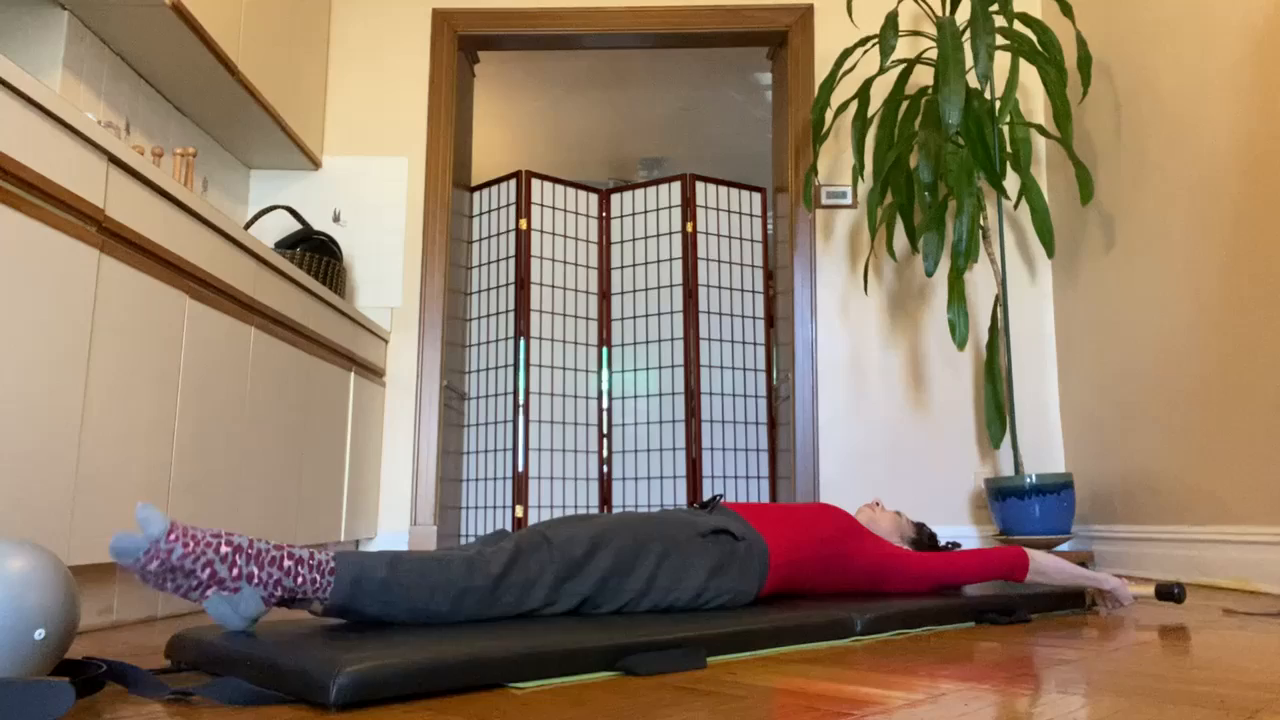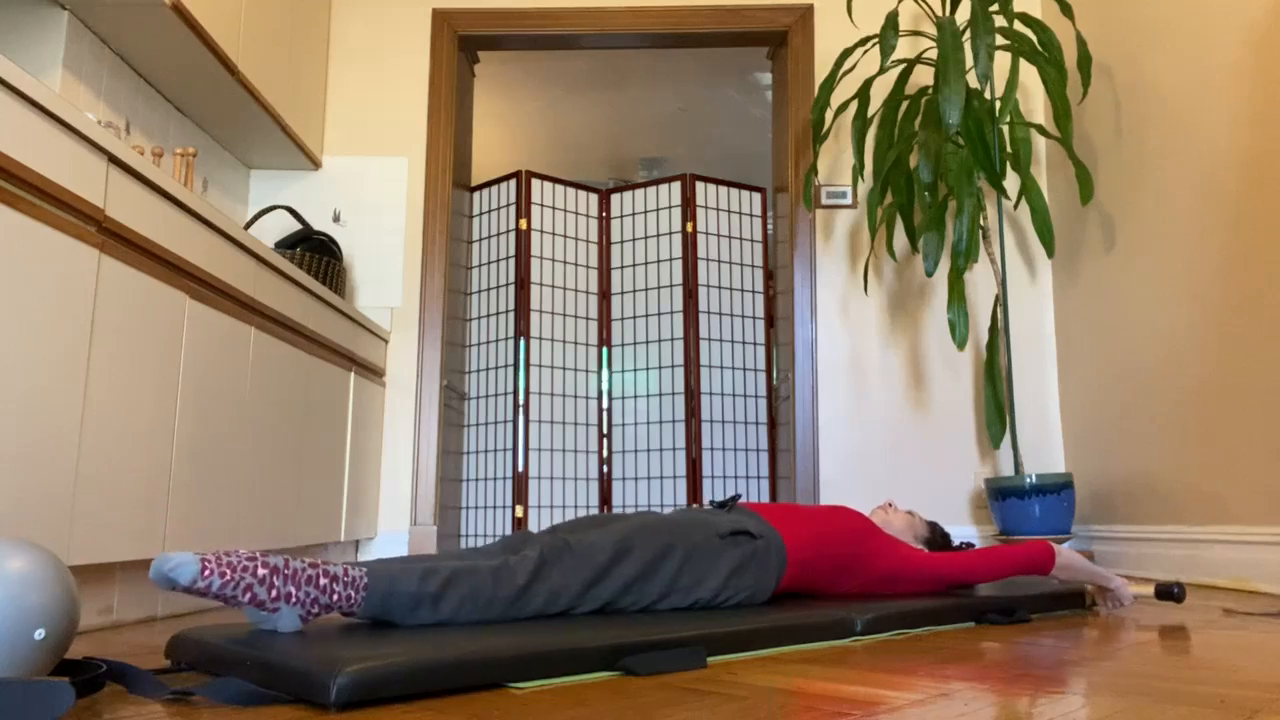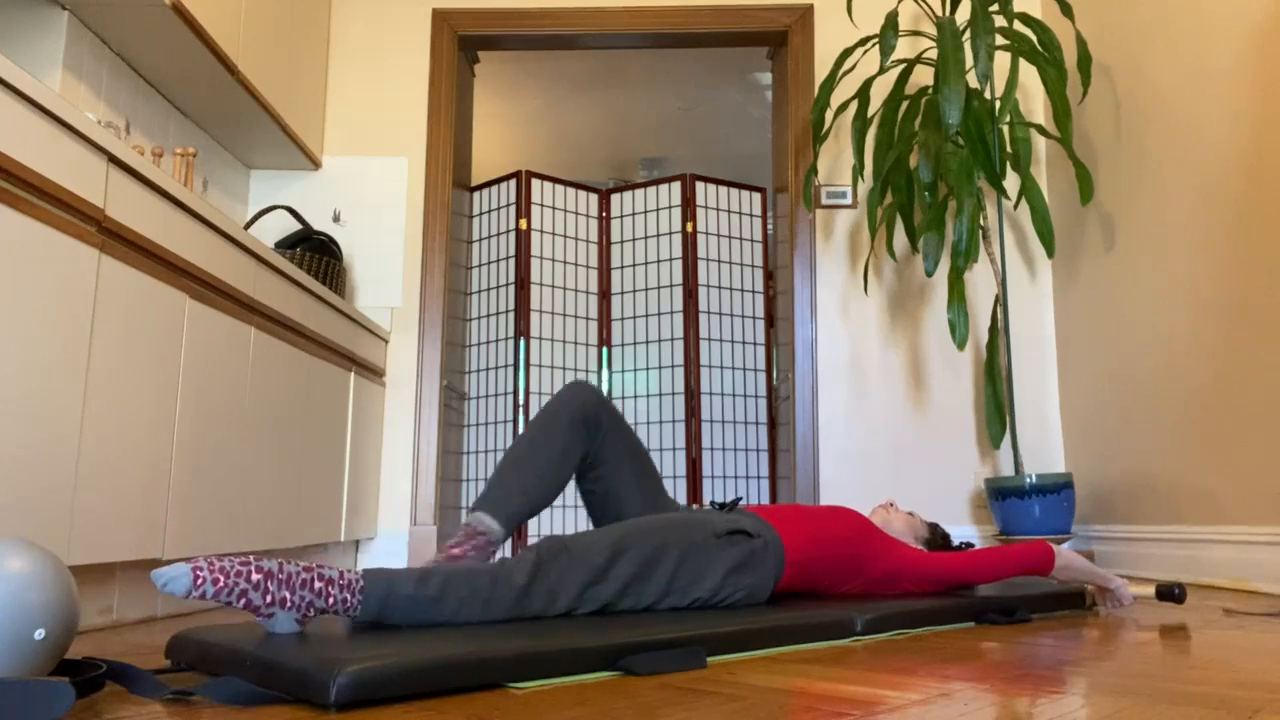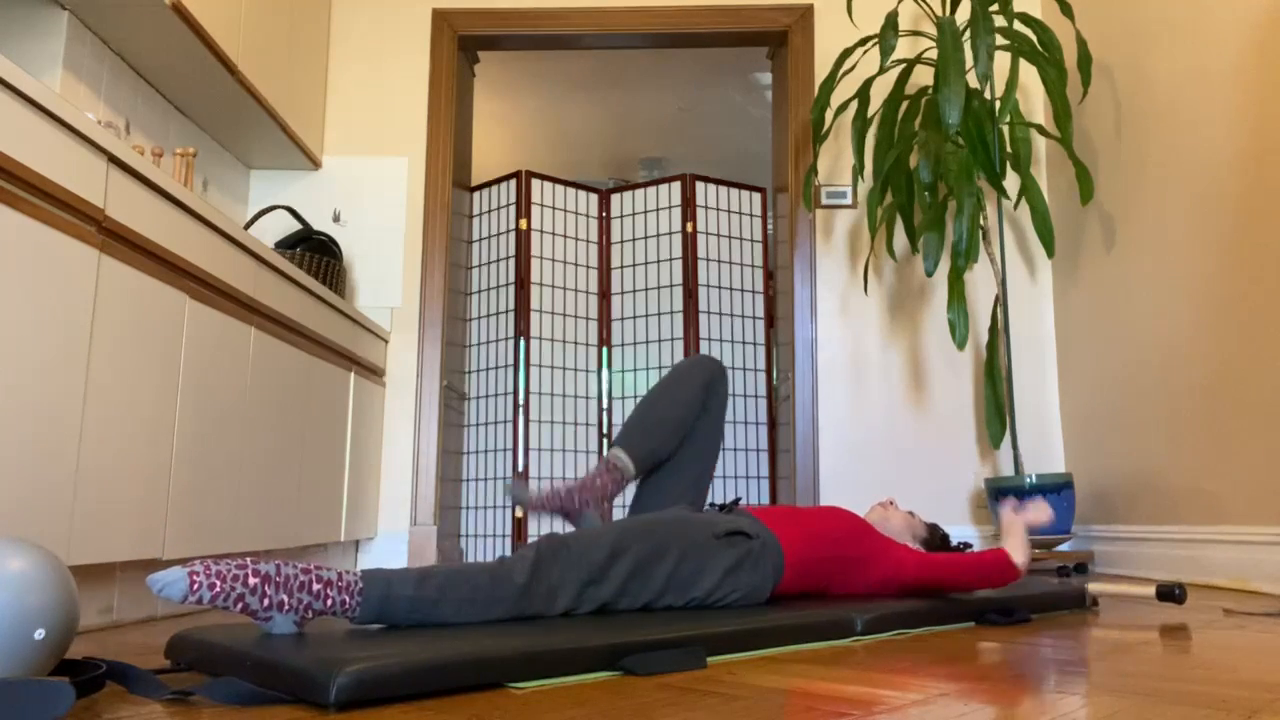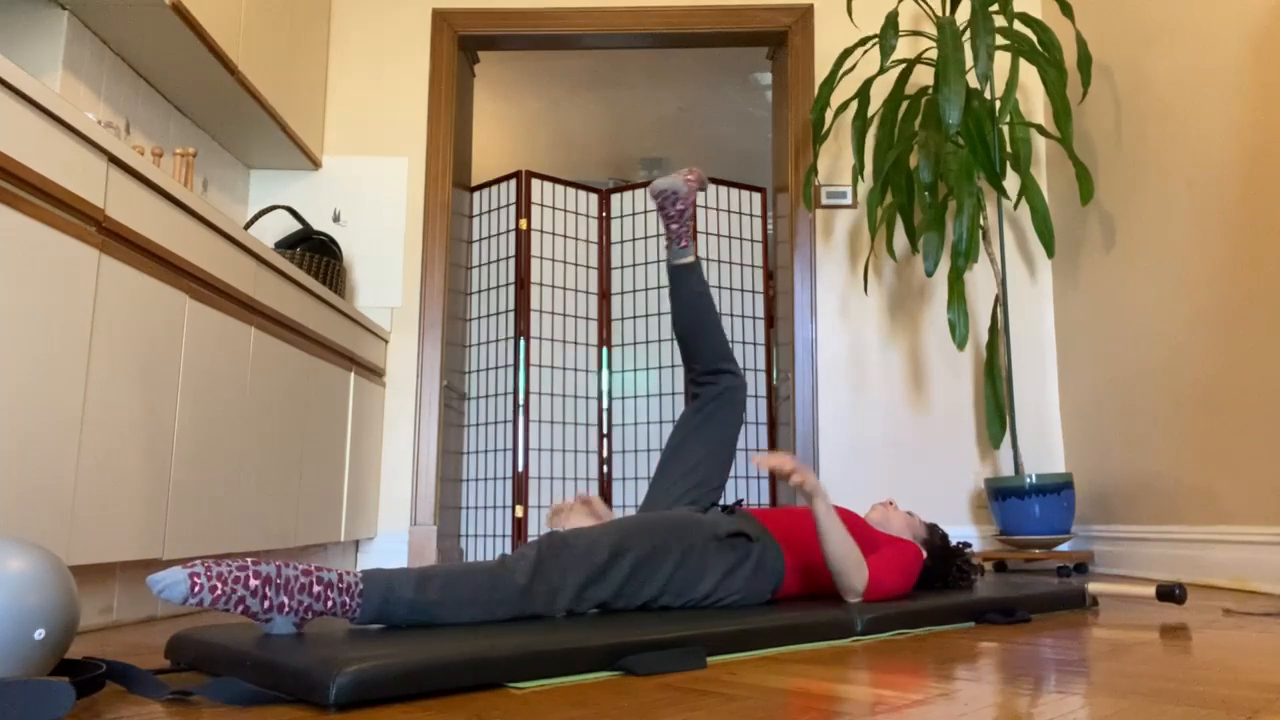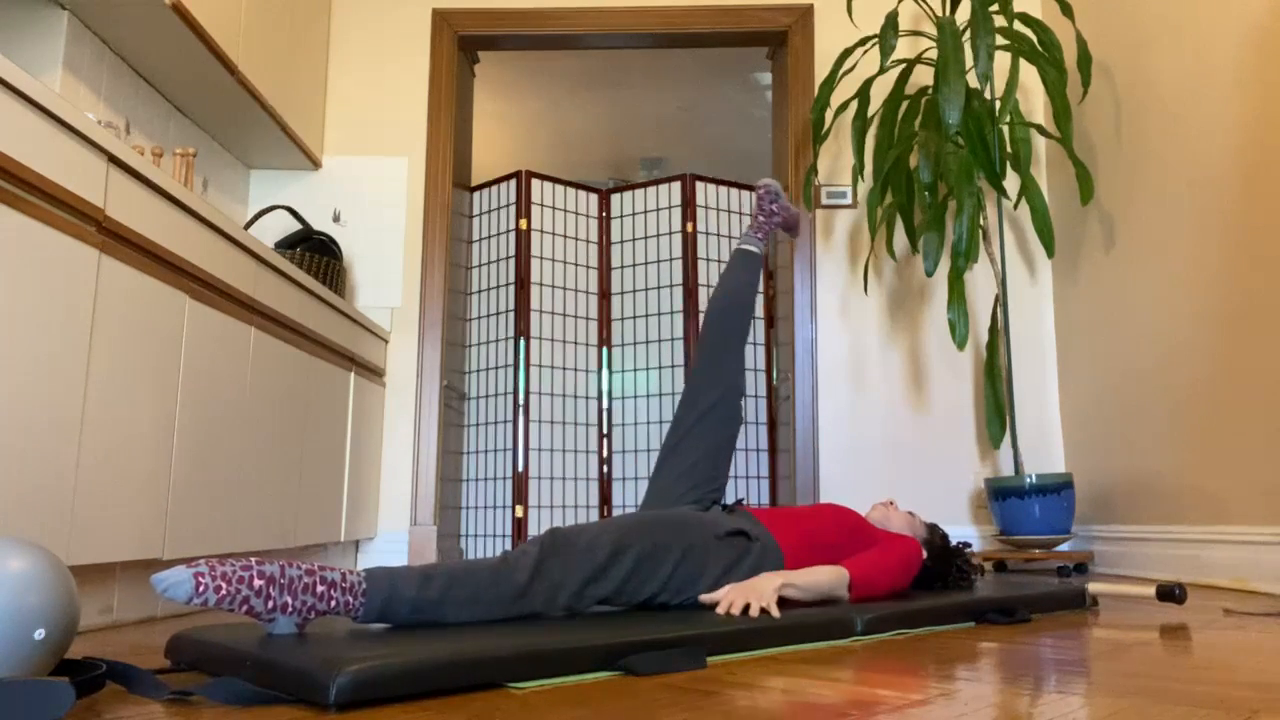
dt=0.5s
person 1, frame 1
left shoulder: (894, 565)
right shoulder: (847, 541)
left elbow: (987, 563)
left wrist: (1079, 575)
left hip: (716, 559)
right hip: (701, 535)
left knee: (494, 582)
right knee: (500, 559)
left ankle: (273, 572)
right ankle: (263, 578)
person 1, frame 2
left shoulder: (902, 559)
right shoulder: (865, 536)
left elbow: (995, 558)
left wrist: (1083, 566)
left hip: (733, 556)
right hip: (706, 534)
left knee: (521, 585)
right knee: (512, 555)
left ankle: (311, 586)
right ankle: (301, 588)
person 1, frame 3
left shoulder: (901, 563)
right shoulder: (851, 533)
left elbow: (1001, 557)
left wrist: (1082, 568)
left hip: (731, 558)
right hip: (693, 532)
left knee: (526, 586)
right knee: (578, 408)
left ankle: (311, 590)
right ankle: (470, 546)
person 1, frame 4
left shoulder: (898, 561)
right shoulder: (850, 535)
left elbow: (995, 569)
left wrist: (1017, 530)
left hip: (732, 557)
right hip: (694, 529)
left knee: (532, 584)
right knee: (703, 378)
left ankle: (303, 589)
right ankle: (594, 491)
person 1, frame 5
left shoulder: (897, 561)
right shoulder: (851, 530)
left elbow: (851, 586)
left wrist: (813, 491)
right wrist: (609, 520)
left hip: (735, 556)
right hip: (701, 533)
left knee: (539, 579)
right knee: (720, 383)
left ankle: (309, 592)
person 1, frame 6
left shoulder: (897, 556)
right shoulder: (855, 530)
left elbow: (846, 580)
left wrist: (777, 580)
left hip: (726, 554)
right hip: (701, 527)
left knee: (543, 575)
right knee: (717, 377)
left ankle: (318, 589)
